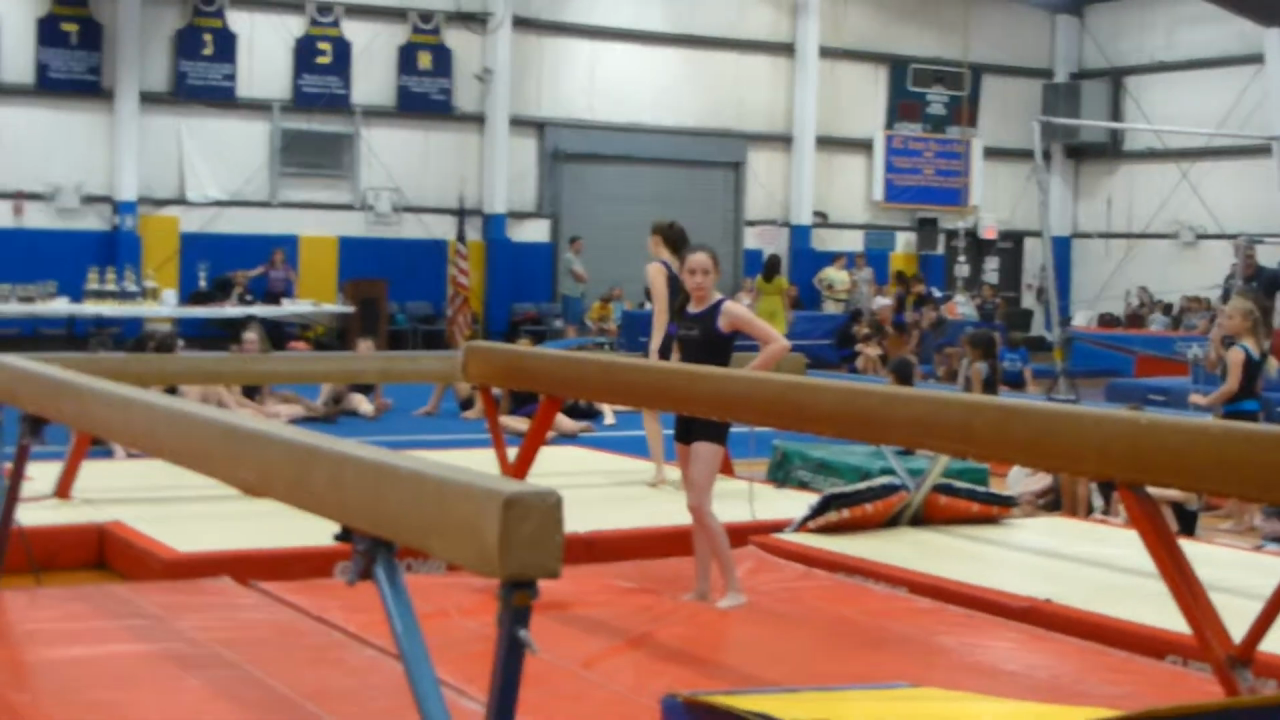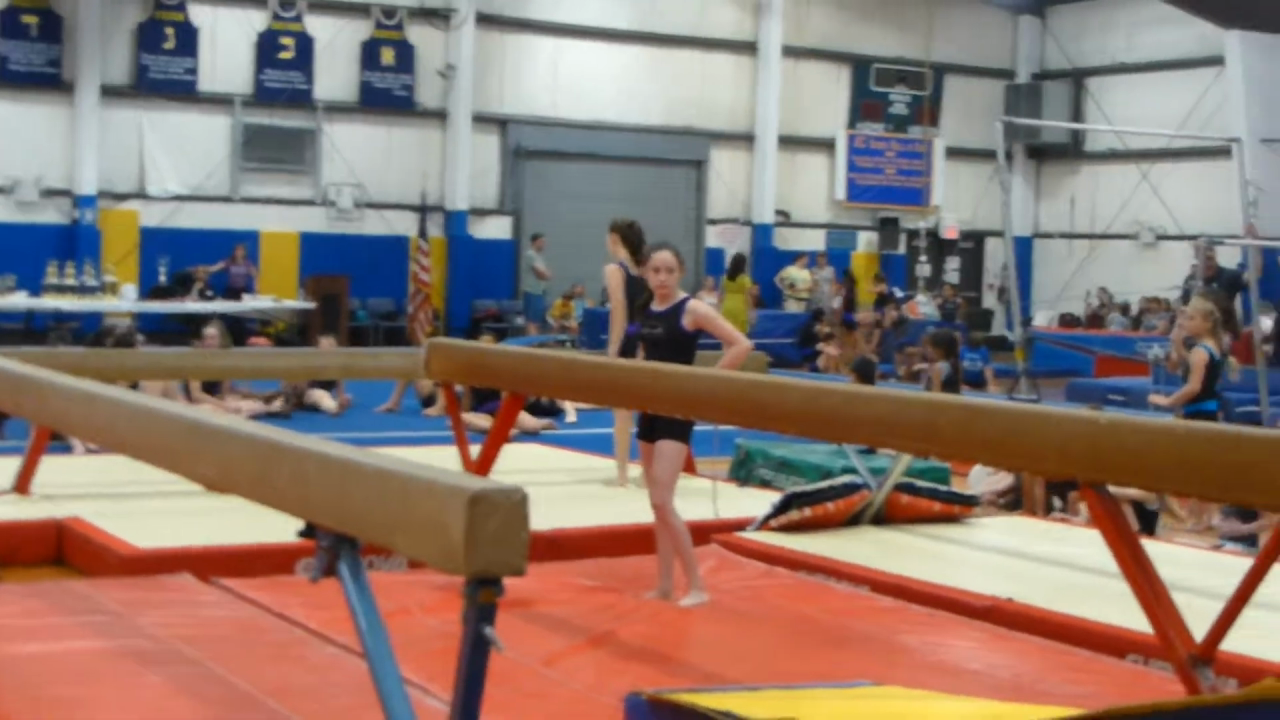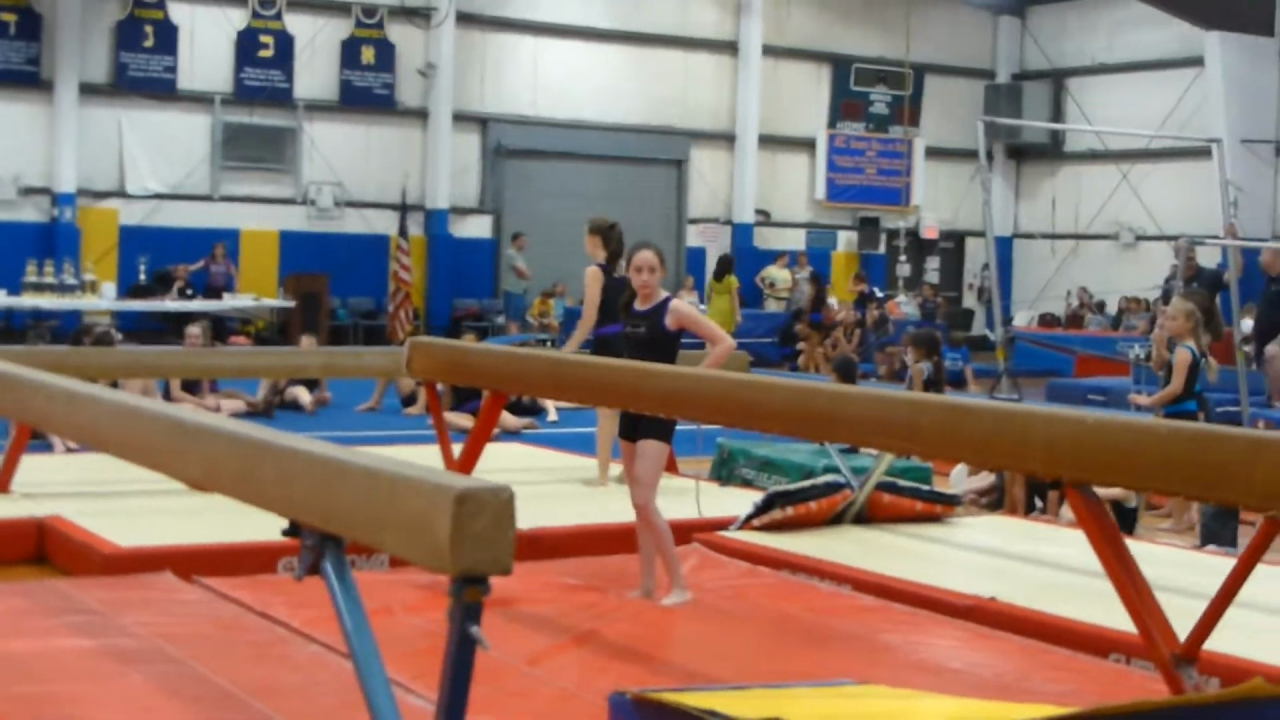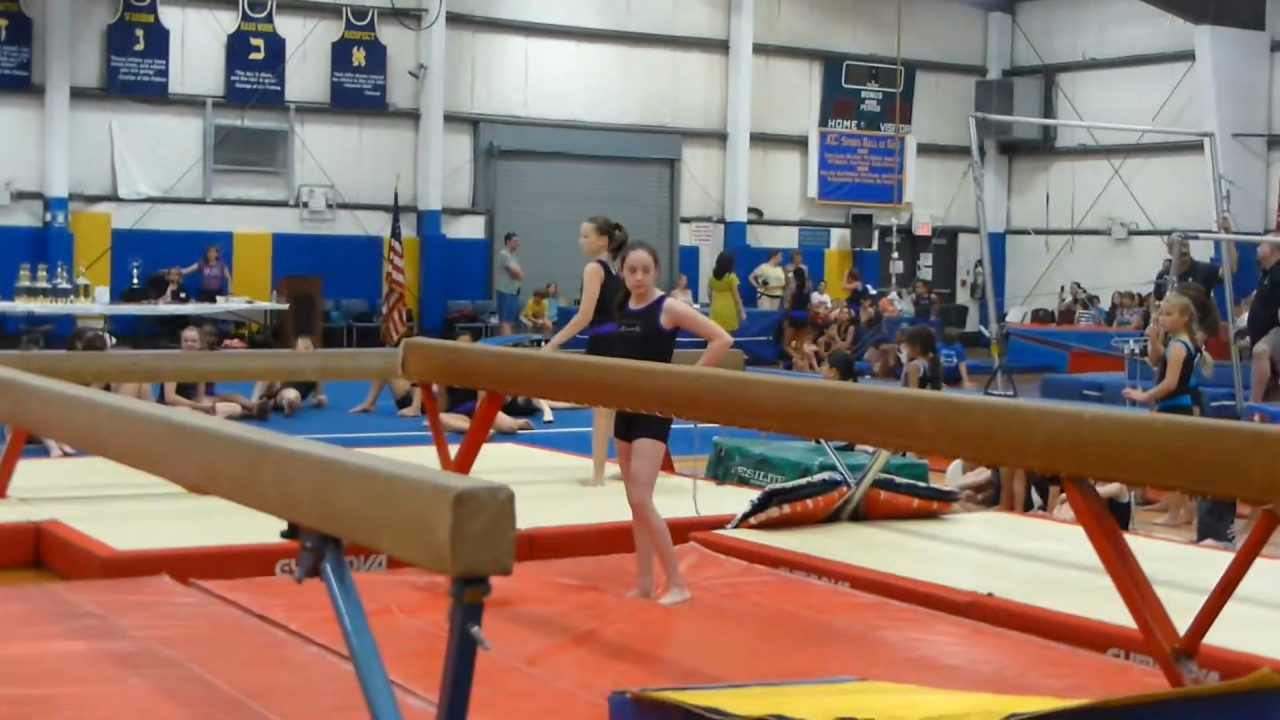
dt=0.2s
person 1, frame 1
left shoulder: (728, 310)
right shoulder: (682, 311)
left elbow: (780, 344)
left wrist: (739, 378)
right hip: (685, 410)
left knee: (699, 505)
right knee: (695, 506)
left ankle: (734, 587)
right ankle: (702, 586)
person 1, frame 2
left shoulder: (692, 309)
right shoulder: (646, 310)
left elbow: (742, 346)
right hip: (649, 408)
left knee: (662, 502)
right knee: (657, 504)
left ankle: (696, 585)
right ankle: (665, 584)
person 1, frame 3
left shoulder: (675, 309)
right shoulder: (628, 308)
left elbow: (726, 344)
left hip: (659, 410)
right hip: (630, 408)
left knee: (645, 502)
right knee: (638, 504)
left ankle: (679, 584)
right ankle: (647, 583)
person 1, frame 4
left shoulder: (669, 308)
right shoulder: (622, 307)
left elbow: (723, 339)
left hip: (655, 409)
right hip: (625, 408)
left knee: (642, 501)
right knee: (634, 503)
left ankle: (677, 583)
right ankle: (645, 582)
person 2, frame 1
left shoulder: (655, 268)
left elbow: (661, 311)
left wrist: (653, 349)
left hip: (667, 343)
left knee: (649, 409)
left ankle: (660, 468)
person 2, frame 2
left shoulder: (613, 269)
right shoulder: (644, 268)
left elbow: (618, 313)
left wrist: (612, 351)
left hip: (627, 343)
left knee: (623, 411)
left ankle: (622, 473)
person 2, frame 3
left shoulder: (594, 271)
left elbow: (589, 318)
left wrist: (568, 349)
left hip: (607, 343)
left knee: (606, 412)
left ankle: (603, 474)
person 2, frame 4
left shoulder: (594, 268)
right shoulder: (616, 267)
left elbow: (585, 316)
left wrist: (553, 342)
left hip: (602, 342)
left knee: (602, 411)
left ankle: (598, 474)
person 3, frame 1
left shoulder: (1236, 351)
right shoulder: (1257, 347)
left elbow: (1231, 386)
left wrist: (1207, 401)
right wrist: (1216, 344)
left hip: (1237, 412)
right hip: (1251, 410)
left ankle: (1240, 518)
right ankle: (1244, 513)
person 3, frame 2
left shoulder: (1199, 351)
right shoulder: (1216, 347)
left elbow: (1193, 387)
left wrist: (1167, 401)
right wrist: (1178, 345)
left hip: (1198, 412)
right hip: (1210, 410)
left ankle: (1198, 516)
person 3, frame 3
left shoulder: (1182, 351)
right shoulder: (1194, 348)
left elbow: (1175, 387)
left wrist: (1149, 401)
left hip: (1179, 413)
right hip: (1190, 410)
left ankle: (1180, 517)
person 3, frame 4
left shoulder: (1176, 346)
right shoulder: (1187, 342)
left elbow: (1170, 382)
right elbow: (1157, 361)
left wrist: (1144, 396)
right wrist: (1155, 340)
left hip: (1174, 407)
right hip: (1183, 405)
left ankle: (1176, 512)
right ankle: (1178, 507)
